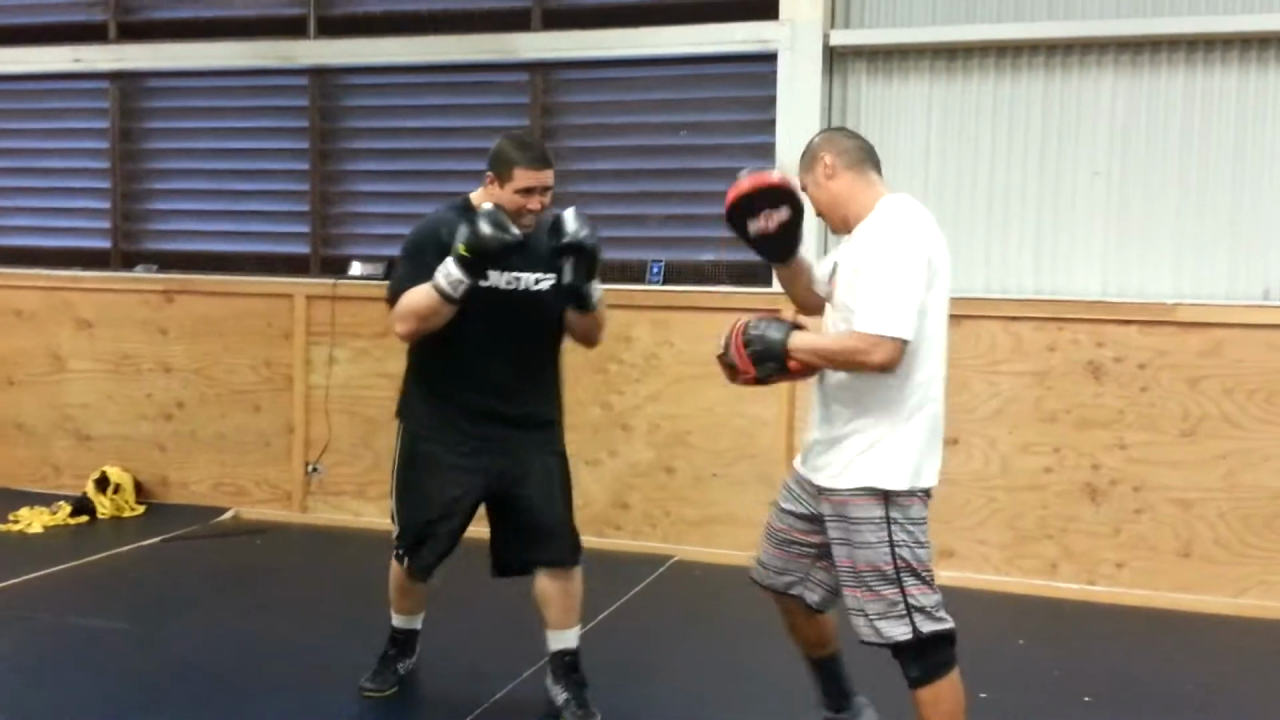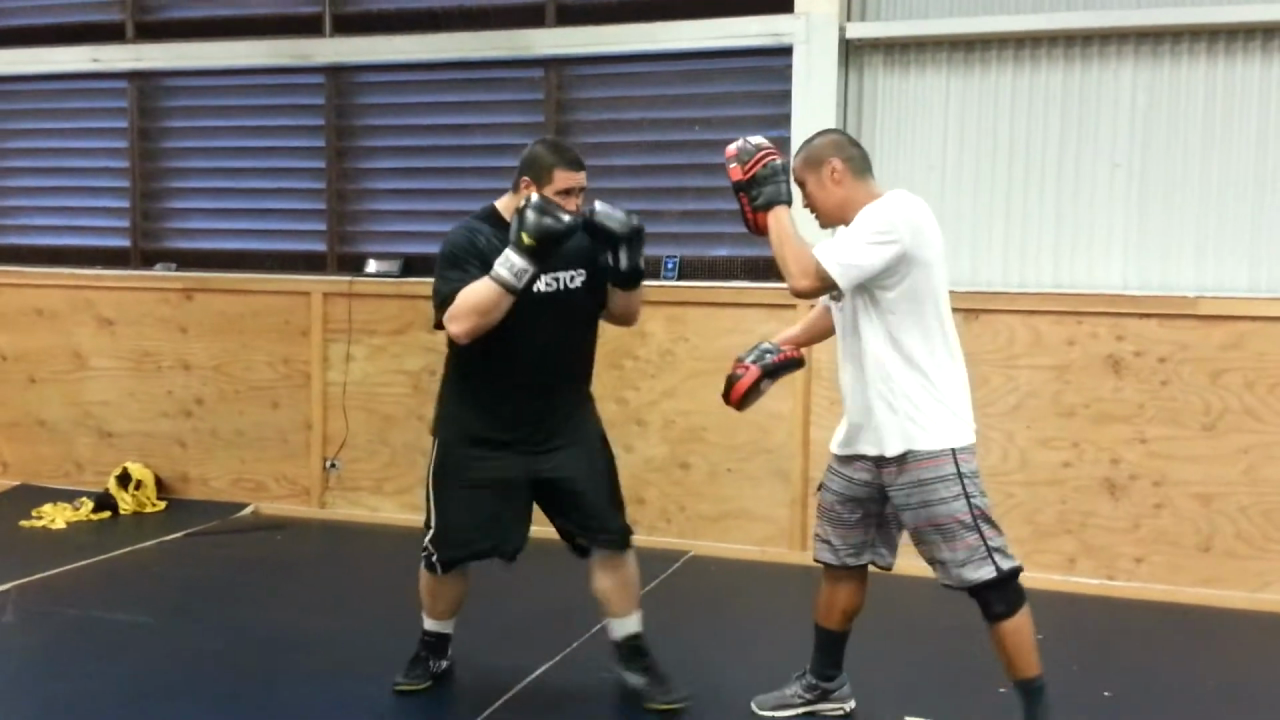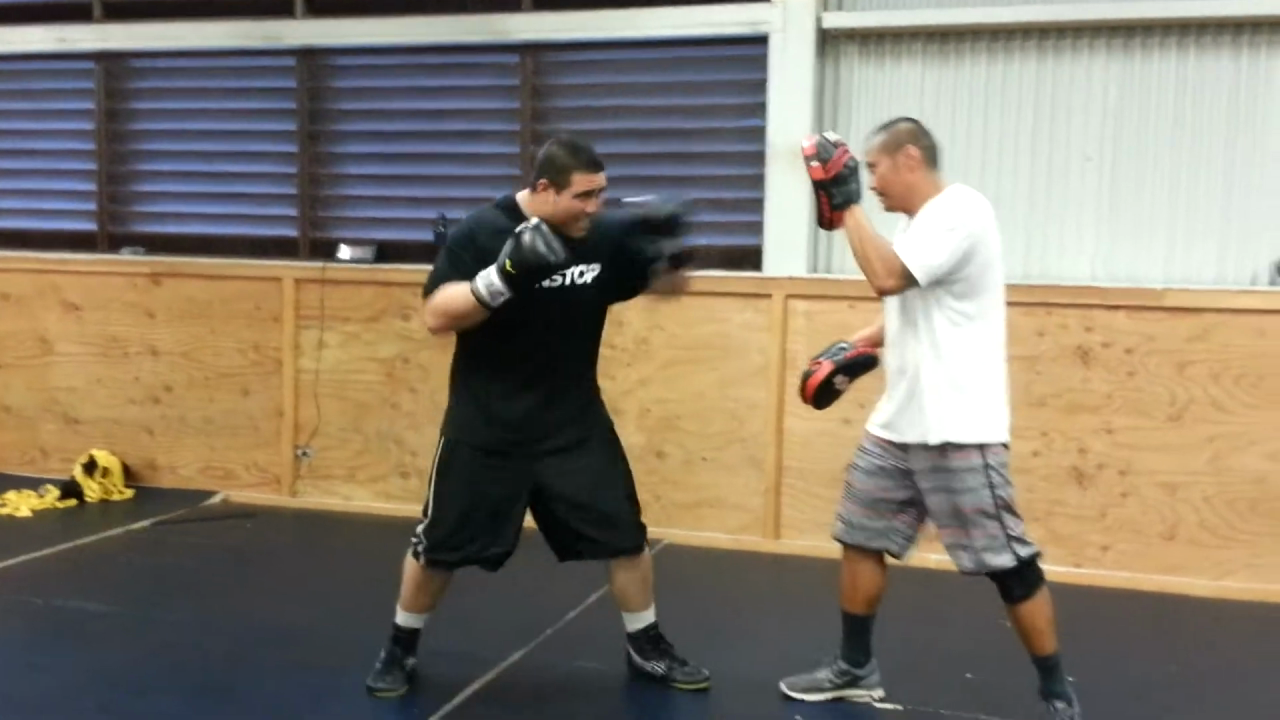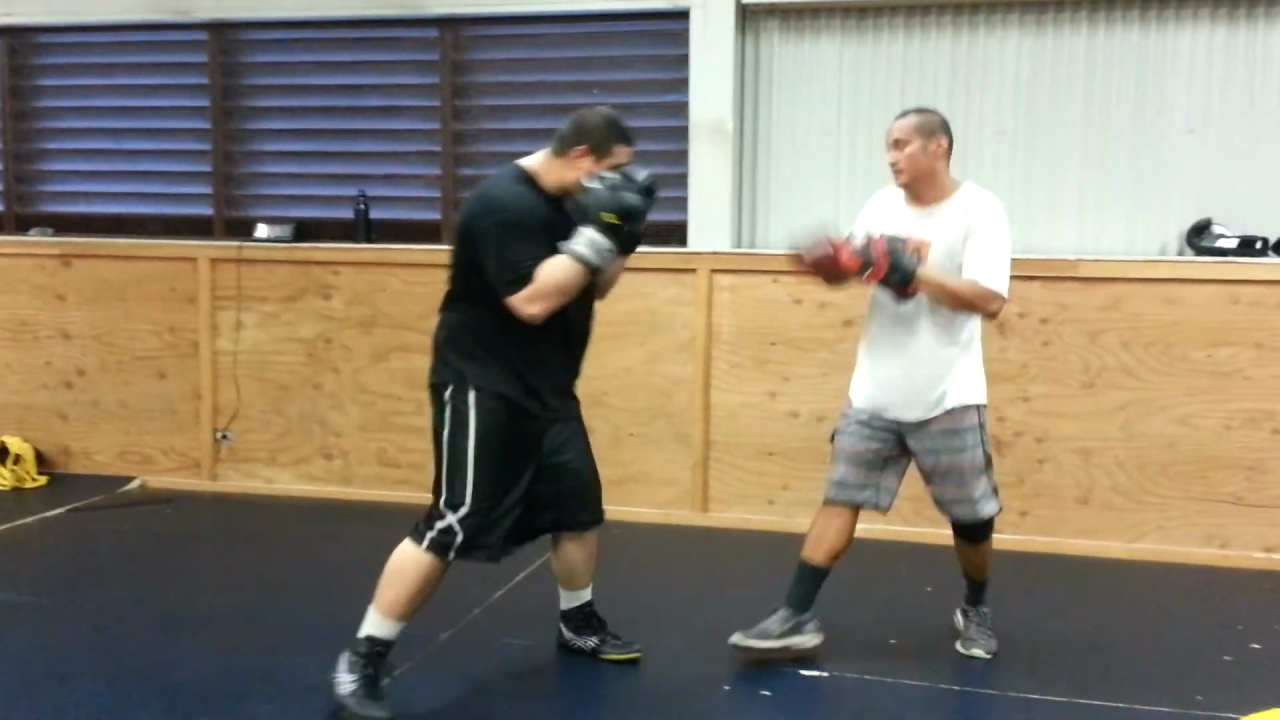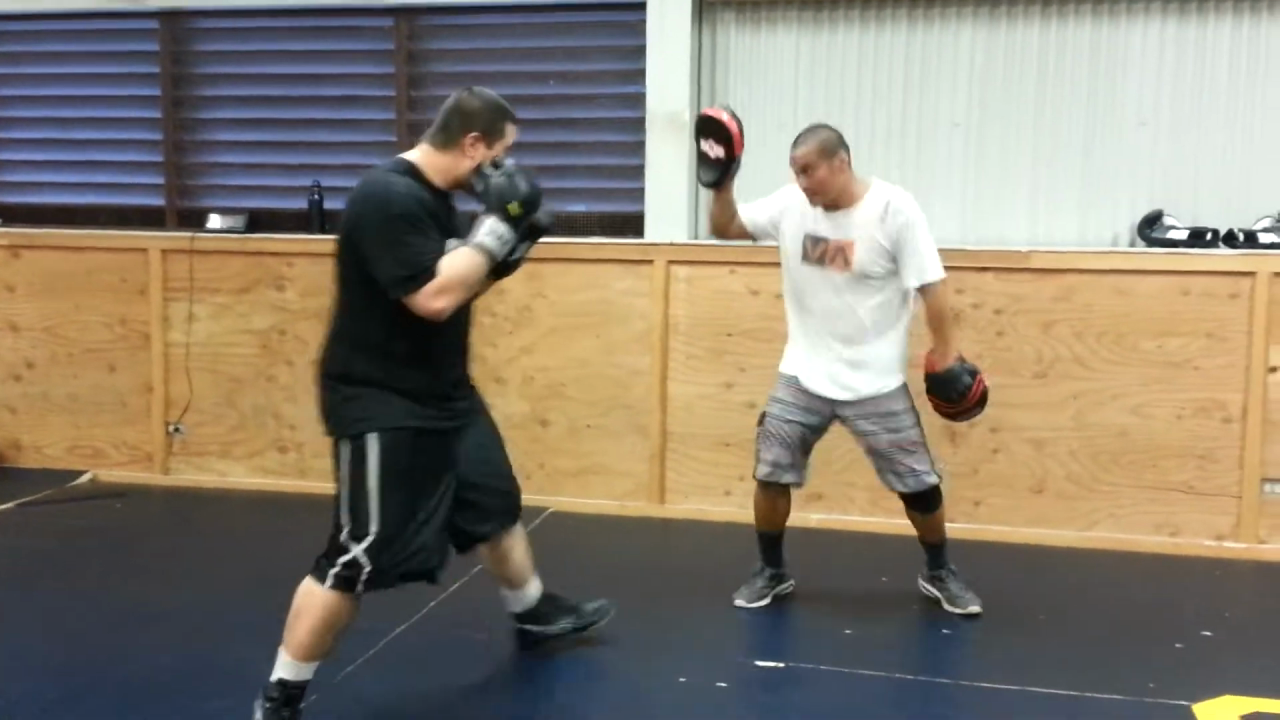
dt=0.7s
person 1, frame 1
left shoulder: (549, 239)
right shoulder: (437, 232)
left elbow: (588, 334)
right elbow: (405, 323)
left wrist: (582, 279)
right wrist: (463, 262)
left hip: (529, 426)
right hip: (441, 426)
left knee: (558, 547)
right knee: (413, 548)
right ankle: (400, 647)
person 1, frame 2
left shoulder: (581, 238)
right shoulder: (470, 240)
left elbow: (625, 314)
right elbow: (463, 325)
left wrist: (622, 255)
right wrist: (523, 250)
left hip: (565, 424)
right hip: (480, 431)
left knee: (609, 536)
right knee: (447, 550)
left ankle: (633, 657)
right ankle: (434, 649)
person 1, frame 3
left shoulder: (604, 234)
right shoulder: (479, 231)
left elbow: (664, 277)
right elbow: (436, 317)
left wrist: (667, 237)
right wrist: (504, 274)
left hip: (570, 416)
right hip: (487, 423)
left knee: (623, 537)
right knee: (438, 546)
left ankle: (648, 647)
right ankle: (401, 646)
person 1, frame 4
left shoulder: (561, 203)
right shoulder: (506, 203)
left elbow: (596, 284)
right elbow: (532, 301)
left wrist: (621, 225)
right wrist: (600, 235)
left hip: (543, 387)
right hip: (482, 388)
left knee: (578, 508)
right knee: (452, 526)
left ankle: (579, 623)
right ankle: (362, 659)
person 1, frame 5
left shoulder: (436, 196)
right shoulder: (388, 199)
right elbow: (435, 296)
left wrist: (509, 243)
right wrist: (497, 223)
left hip: (443, 395)
right hip: (382, 408)
left knee: (496, 507)
right knee: (355, 560)
left ankle: (535, 613)
person 2, frame 1
left shoulder: (899, 229)
right shoulder: (855, 239)
left elbow: (881, 348)
right elbow: (814, 300)
left wrist: (790, 344)
right wrist: (781, 247)
left hip: (880, 465)
right hip: (827, 456)
left knee: (914, 633)
right knee: (789, 583)
person 2, frame 2
left shoulder: (897, 217)
right shoulder: (859, 230)
left elbow: (805, 279)
right elbow: (837, 309)
left wrist: (772, 205)
right wrist: (778, 346)
left hip: (927, 441)
right hip: (863, 438)
left knee: (986, 575)
right knee: (841, 559)
person 2, frame 3
left shoulder: (962, 211)
right shoulder: (919, 222)
left elbow: (887, 277)
left wrist: (848, 203)
right wrist: (854, 348)
left hip: (961, 429)
right hip: (897, 423)
left knee: (1009, 563)
right knee: (860, 538)
right ankle: (856, 668)
person 2, frame 4
left shoulder: (979, 211)
right shoulder: (880, 206)
left elbow: (990, 301)
right elbow: (856, 270)
left wrist: (917, 275)
right wrist: (835, 267)
left hip: (946, 397)
right hip: (877, 392)
left knee: (973, 515)
right knee: (842, 497)
left ankle: (976, 611)
right ankle: (797, 616)
person 2, frame 5
left shoulder: (896, 209)
right shoulder: (791, 204)
left elbow: (931, 287)
right elbow: (726, 228)
left wrist: (946, 355)
right wrist: (719, 180)
left hip: (875, 382)
right hip: (803, 376)
left knee: (918, 484)
right knee: (773, 476)
left ankle: (940, 573)
right ankle: (771, 571)
